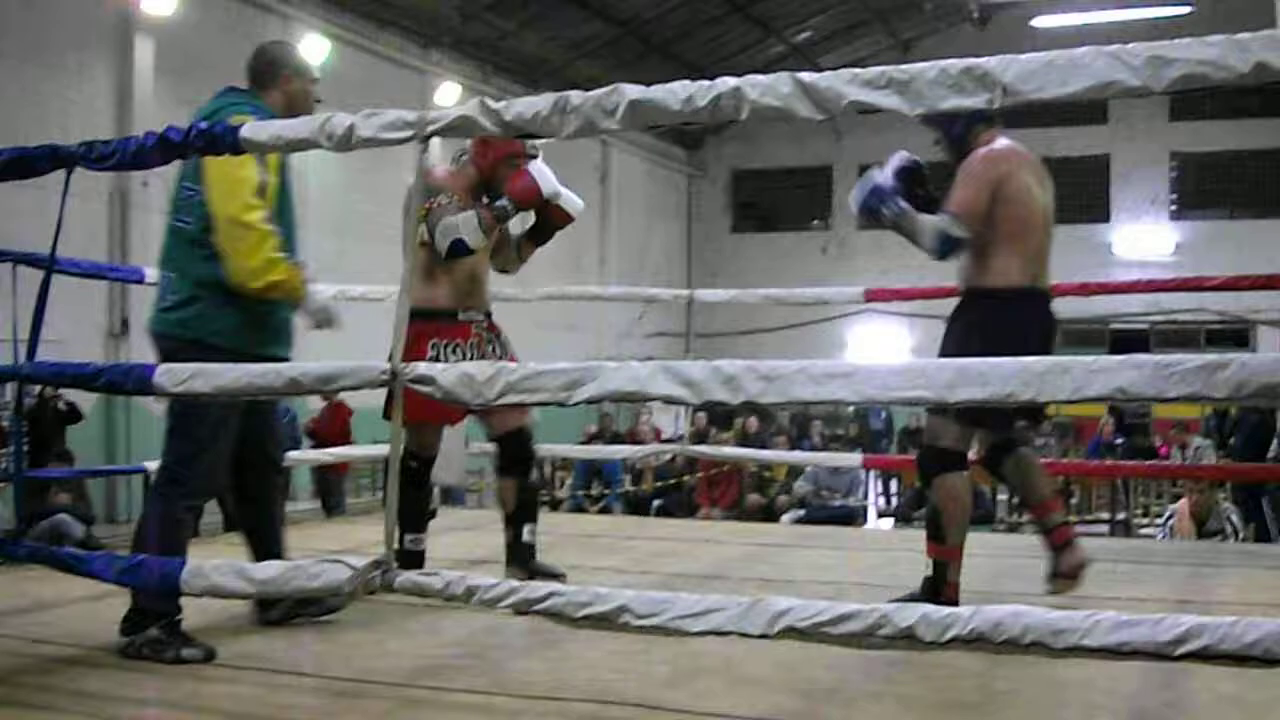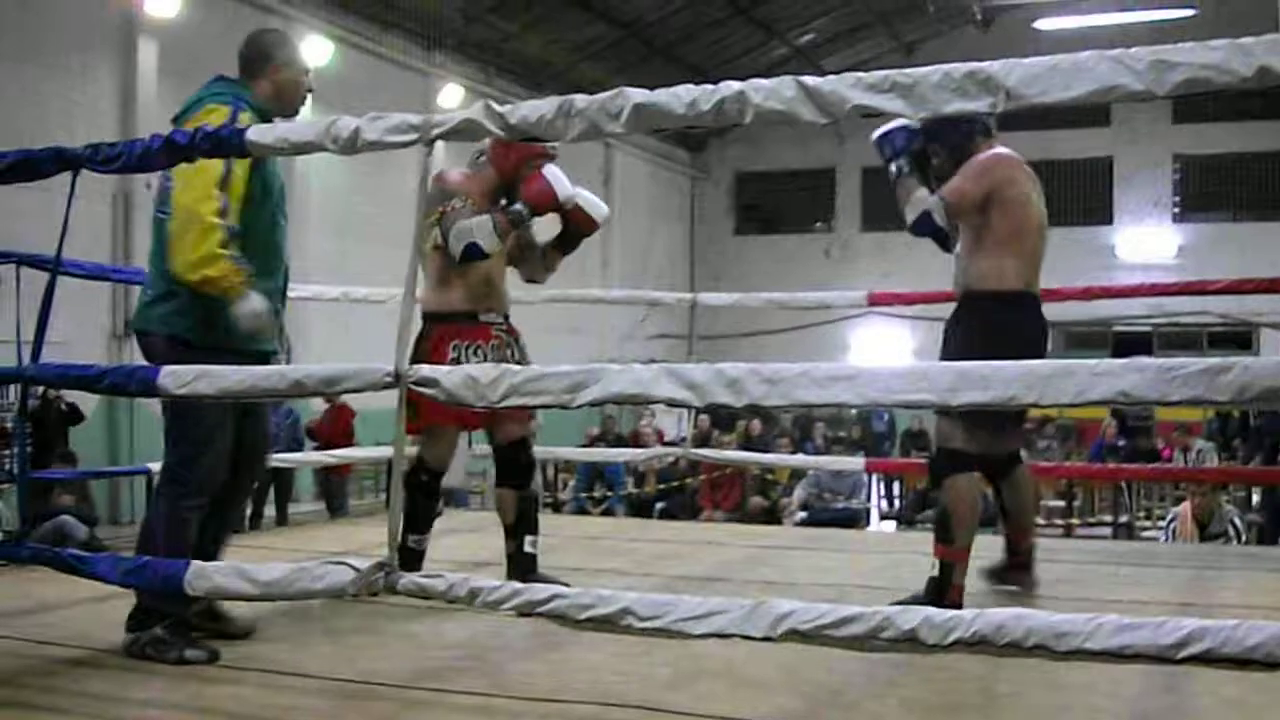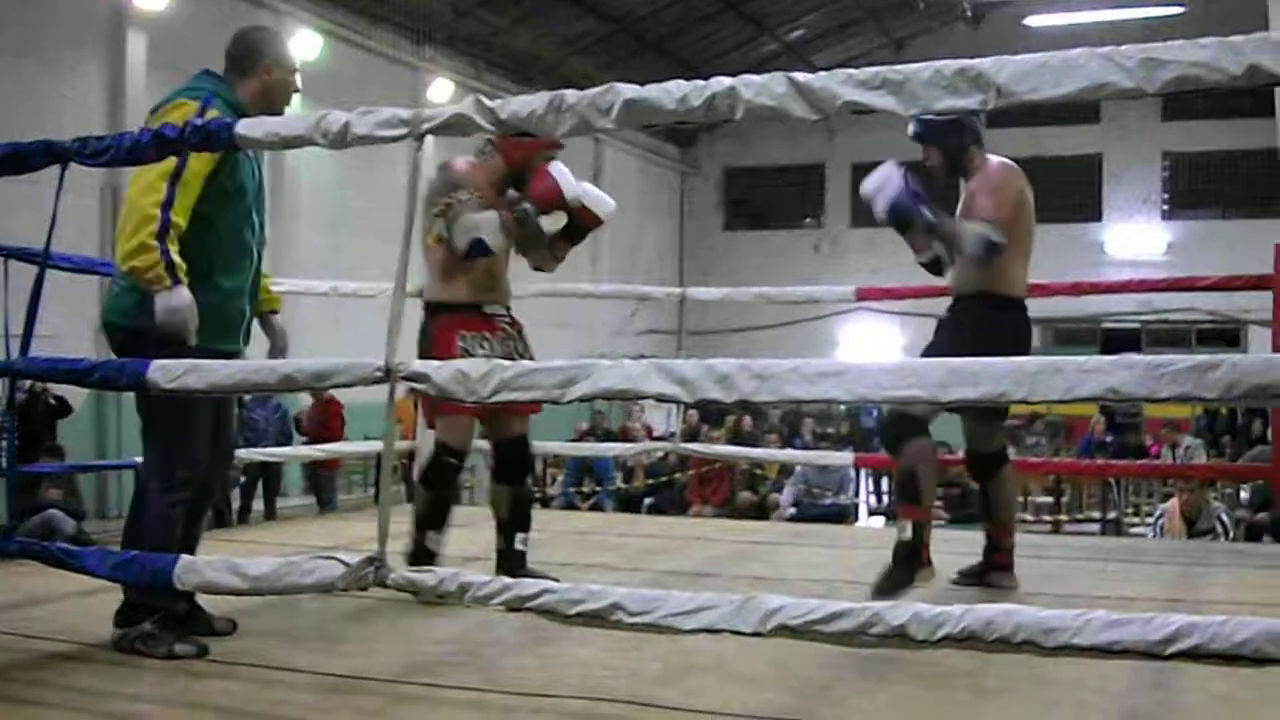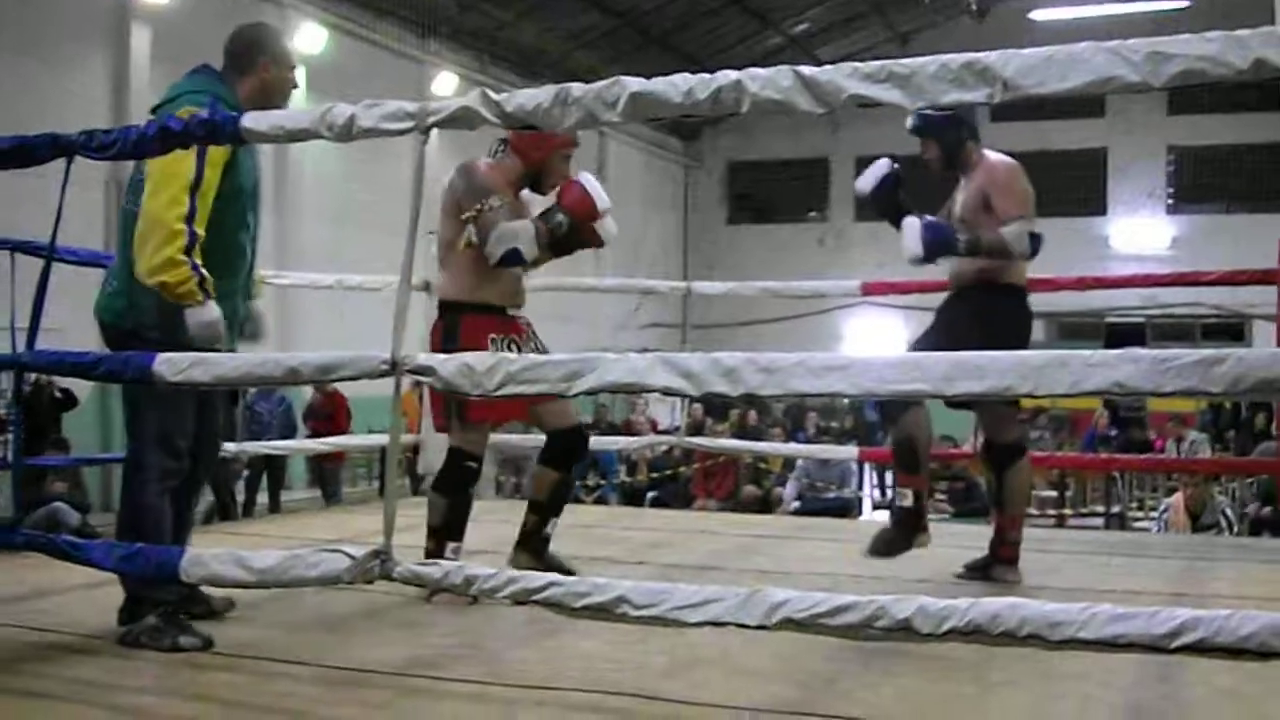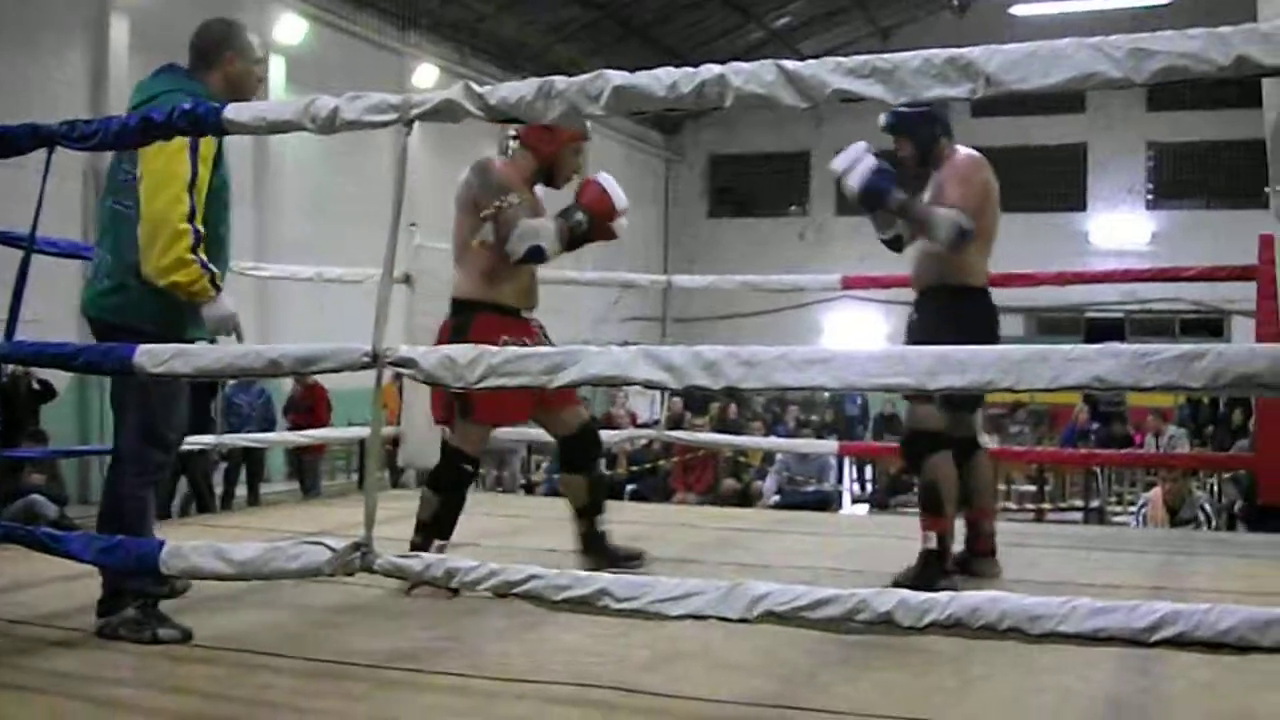
dt=0.2s
person 1, frame 1
left shoulder: (248, 133)
right shoulder: (245, 129)
right elbow: (242, 229)
left wrist: (286, 297)
right wrist: (299, 291)
left hip: (235, 335)
right hip: (212, 334)
left knee: (258, 466)
right knee: (189, 476)
left ankle: (276, 591)
right ankle: (148, 622)
person 1, frame 2
left shoulder: (250, 132)
right shoulder: (224, 116)
right elbow: (197, 214)
left wrist: (263, 301)
right wrist: (236, 290)
left hip: (228, 338)
right hip: (198, 331)
left knee: (239, 466)
right knee: (193, 474)
left ankle: (187, 602)
right ankle: (151, 620)
person 1, frame 3
left shoulder: (235, 130)
right shoulder: (198, 113)
right elbow: (149, 202)
left wrist: (265, 306)
right wrist: (165, 282)
left hip: (206, 331)
right hip: (163, 326)
left knee: (207, 463)
right knee: (171, 469)
left ankle: (173, 598)
right ankle: (142, 616)
person 1, frame 4
right shoulder: (200, 116)
right elbow: (167, 216)
left wrist: (240, 299)
right wrist: (193, 296)
left hip: (187, 322)
right hip: (157, 322)
left knee: (198, 453)
right knee: (158, 461)
left ankle: (170, 584)
right ankle: (145, 610)
person 1, frame 5
left shoulder: (162, 108)
right elbow: (167, 218)
left wrist: (196, 294)
right wrist: (206, 292)
left hip: (137, 306)
right hip: (147, 311)
left knee: (152, 445)
right knee: (144, 452)
left ankle: (135, 572)
right ankle: (124, 601)
person 2, frame 1
left shoulder: (987, 160)
right shoulder: (1030, 164)
left elbow: (946, 241)
left wrist: (891, 209)
right wrist: (919, 200)
left hip: (992, 314)
right hip: (1031, 314)
left knee: (943, 448)
right knee: (998, 440)
left ankle: (943, 590)
right ankle: (1063, 546)
person 2, frame 2
left shoulder: (990, 165)
right shoulder: (1009, 172)
left elbow: (925, 221)
right elbow: (945, 231)
left wrist: (902, 166)
right wrist: (922, 175)
left hip: (990, 321)
right hip: (1020, 323)
left knee: (954, 454)
right knee: (998, 450)
left ankle: (948, 590)
right ankle: (1020, 561)
person 2, frame 3
left shoulder: (998, 175)
right shoulder: (979, 185)
left elbow: (980, 247)
right elbow: (941, 263)
left wrist: (920, 216)
right wrist: (908, 217)
left hip: (988, 319)
right hip: (990, 322)
left knee: (904, 415)
right knee: (986, 449)
left ankle: (913, 546)
right ankle: (999, 561)
person 2, frame 4
left shoulder: (999, 171)
right shoulder: (969, 183)
left elbow: (1026, 240)
right elbow: (932, 248)
left wrist: (958, 237)
right wrist: (896, 210)
left hip: (989, 308)
right hip: (978, 309)
left knee: (901, 391)
right knee: (1005, 439)
left ankle: (911, 517)
right ankle: (1005, 557)
person 2, frame 5
left shoulder: (966, 165)
right shoulder: (945, 176)
left elbow: (954, 232)
right elbow: (896, 237)
left wrist: (893, 194)
right wrist: (874, 193)
left hip: (957, 311)
right hip: (945, 313)
left knee: (923, 432)
right knee: (959, 436)
left ankle: (936, 558)
right ankle: (981, 550)
person 3, frame 1
left shoulder: (486, 205)
right shoulder: (433, 183)
left elbow: (508, 260)
right elbow: (452, 240)
left wrist: (547, 224)
right wrist: (509, 201)
left hip: (482, 332)
right hip: (434, 334)
left knee: (517, 442)
right knee: (420, 454)
left ankle: (521, 560)
right ankle: (408, 563)
person 3, frame 2
left shoulder: (506, 206)
right shoulder: (449, 186)
left elbow: (536, 269)
right elbow: (465, 245)
left wrist: (573, 232)
right wrist: (524, 208)
left hip: (501, 337)
right hip: (451, 338)
left knee: (517, 455)
right knee: (434, 461)
left ankle: (522, 567)
right ankle: (409, 562)
person 3, frame 3
left shoulder: (508, 198)
right shoulder: (454, 175)
left elbow: (544, 256)
right elbow: (471, 241)
left wrist: (577, 225)
right wrist: (533, 204)
left hip: (501, 328)
right hip: (453, 329)
left knee: (514, 451)
right knee: (452, 450)
left ankle: (511, 563)
right ankle: (421, 563)
person 3, frame 4
left shoulder: (517, 198)
right shoulder: (475, 177)
right elbow: (506, 249)
left wrist: (571, 240)
right wrist: (563, 215)
left hip: (513, 330)
right hip: (470, 330)
left knee: (570, 434)
right knee: (467, 454)
left ankle: (532, 547)
right ankle: (438, 566)
person 3, frame 5
left shoulder: (526, 193)
right shoulder: (490, 174)
right elbow: (524, 246)
left wrist: (581, 230)
right wrist: (581, 214)
left hip: (524, 332)
right hip: (479, 329)
left knee: (580, 436)
right knee: (463, 454)
left ankle: (595, 545)
right ankle: (421, 558)
